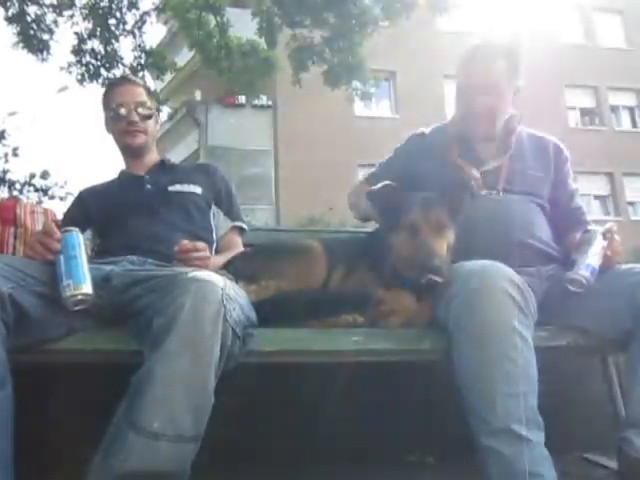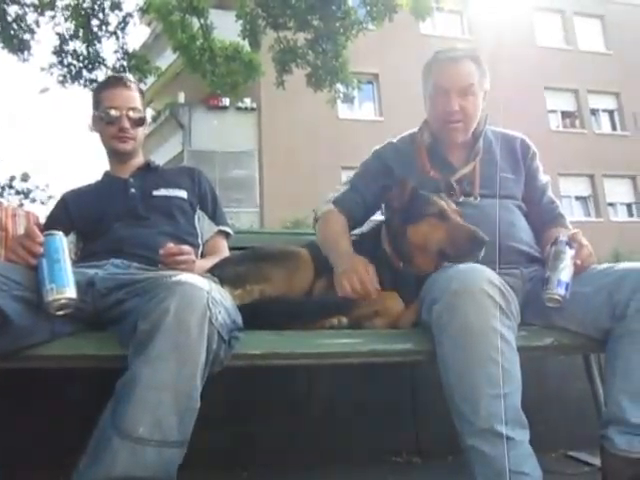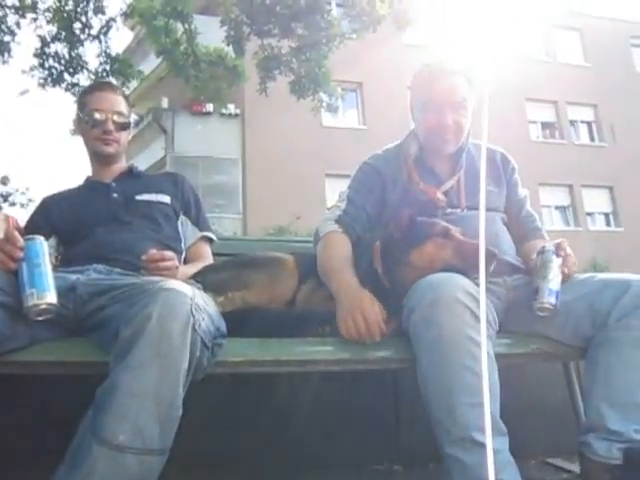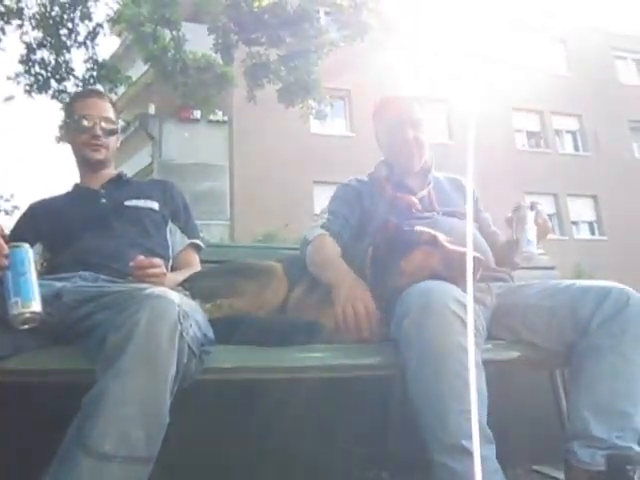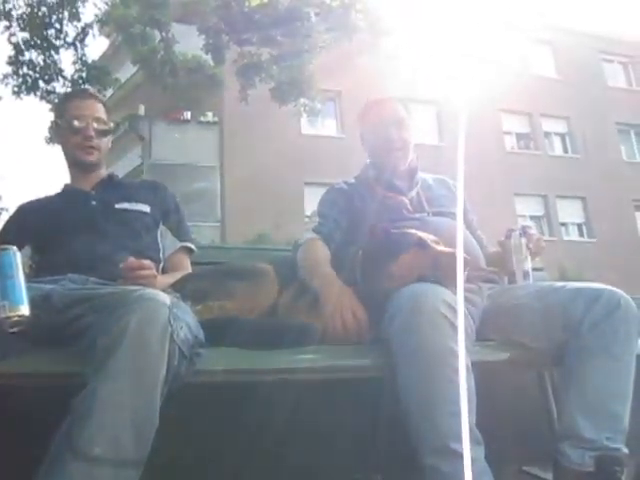
dt=0.7s
person 1, frame 1
left shoulder: (547, 151)
right shoulder: (425, 146)
left elbow: (573, 227)
right elbow: (362, 193)
right wrist: (374, 203)
left hip: (554, 279)
right hip: (471, 278)
right knee: (490, 285)
person 1, frame 2
left shoulder: (516, 148)
right shoulder: (395, 156)
left elbow: (549, 220)
right elbow: (333, 213)
left wrist: (566, 245)
right wrist: (344, 257)
left hip: (537, 279)
right hip: (456, 282)
right knee: (472, 287)
person 1, frame 3
left shoulder: (497, 162)
right shoulder: (382, 169)
left elbow: (528, 233)
right elbow: (335, 230)
right wrist: (349, 289)
left hip: (515, 287)
right hip: (438, 291)
right knee: (449, 296)
person 1, frame 4
left shoulder: (457, 186)
right shoulder: (359, 192)
left elbow: (495, 253)
right elbow: (319, 241)
right wrist: (343, 278)
left hip: (494, 291)
right hip: (427, 297)
right knee: (437, 302)
person 1, frame 5
left shoulder: (444, 187)
right shoulder: (347, 196)
right elbow: (311, 246)
right wrist: (330, 285)
left hip: (483, 292)
right hip: (416, 298)
left knee: (609, 306)
right knee: (427, 306)
person 2, frame 1
left shoulder: (204, 176)
right shoulder: (93, 197)
left elbow: (236, 252)
right elbow: (60, 248)
left wrist: (211, 263)
right wrist: (41, 245)
left hip: (171, 281)
right hip: (91, 280)
left knee: (204, 293)
person 2, frame 2
left shoulder: (188, 180)
right shoulder: (77, 199)
left elbow: (222, 256)
right elbow: (41, 251)
left wrist: (197, 266)
left hip: (155, 284)
right hip: (75, 283)
left knee: (189, 295)
person 2, frame 3
left shoulder: (171, 186)
right shoulder: (57, 204)
left elbow: (205, 262)
left wrist: (179, 273)
left hip: (139, 289)
right hip: (57, 288)
left knee: (173, 302)
person 2, frame 4
left shoulder: (160, 193)
right shoulder: (44, 210)
left elbow: (193, 270)
left wrist: (167, 280)
left hip: (126, 298)
right hip: (47, 295)
left knee: (161, 308)
person 2, frame 5
left shoulder: (152, 195)
right shoulder: (34, 212)
left elbow: (184, 274)
left wrist: (157, 282)
left hip: (117, 301)
right hip: (37, 297)
left knee: (150, 309)
